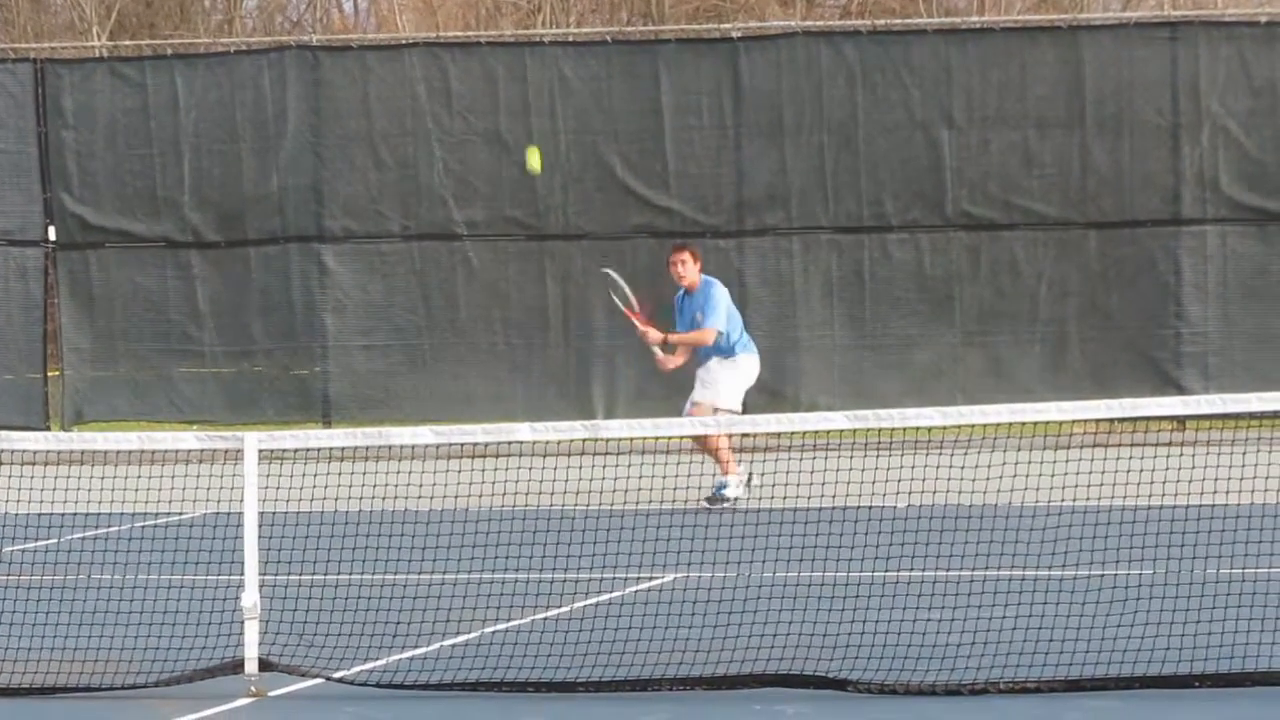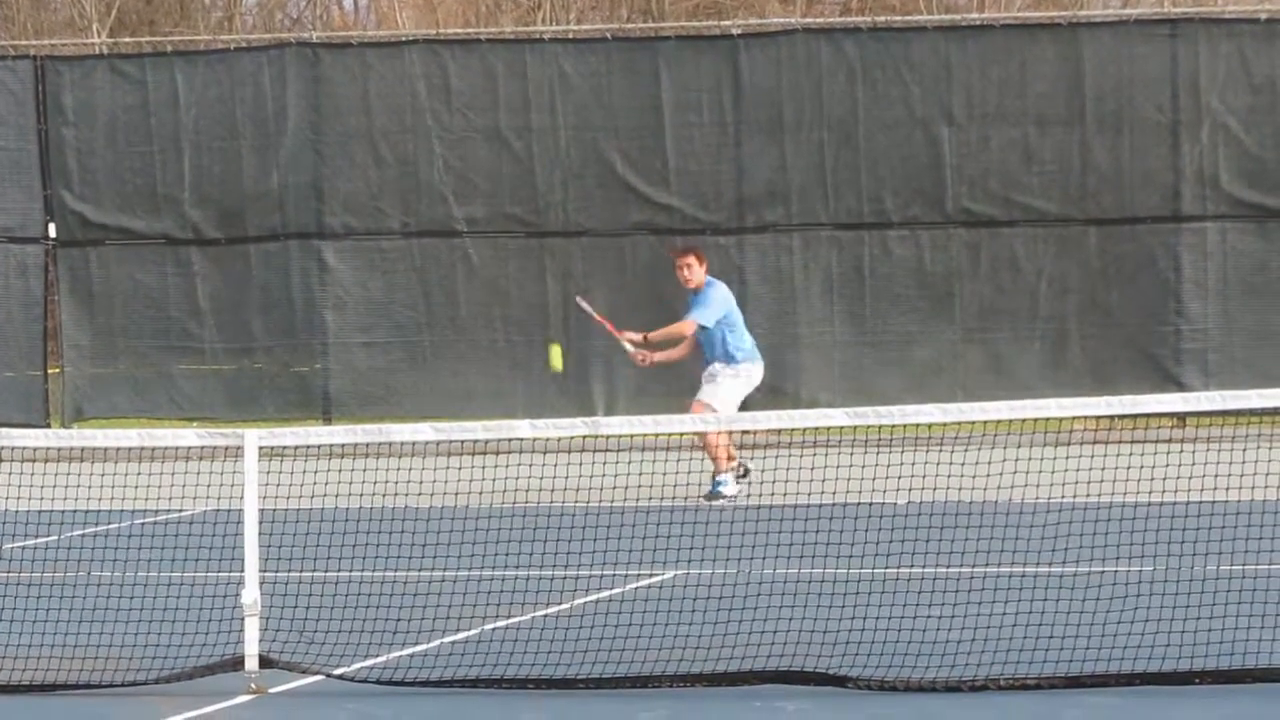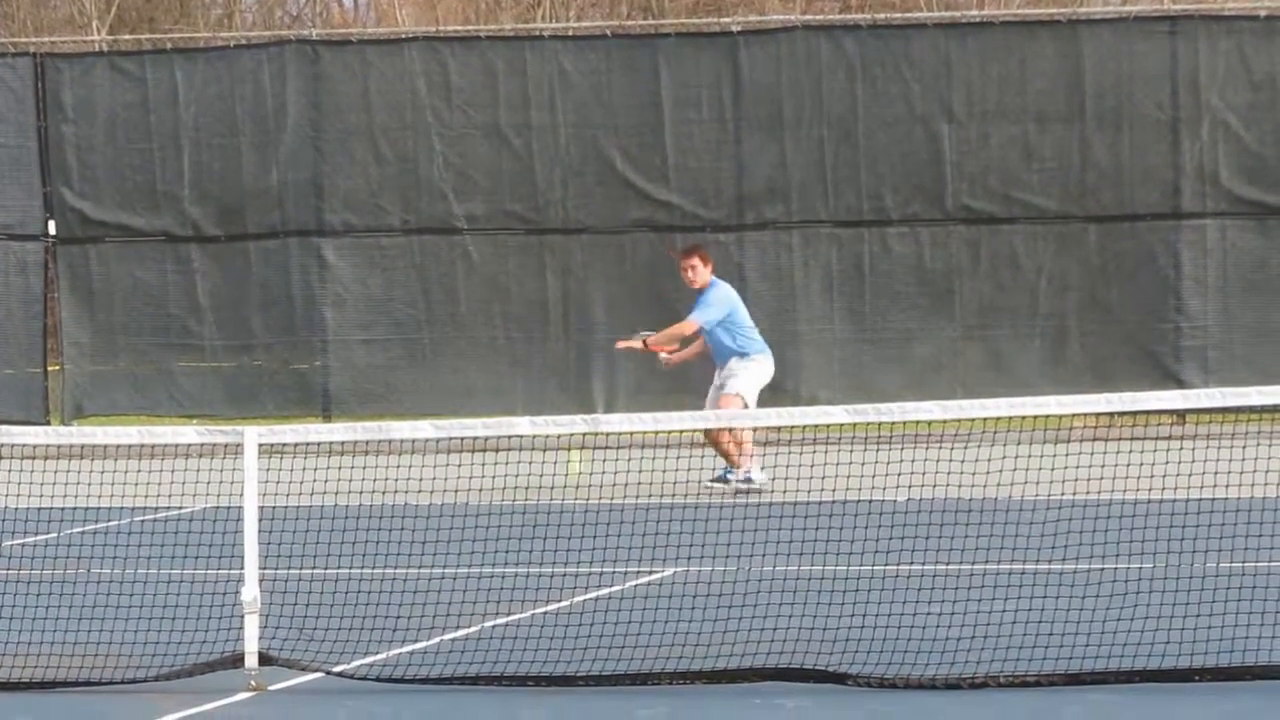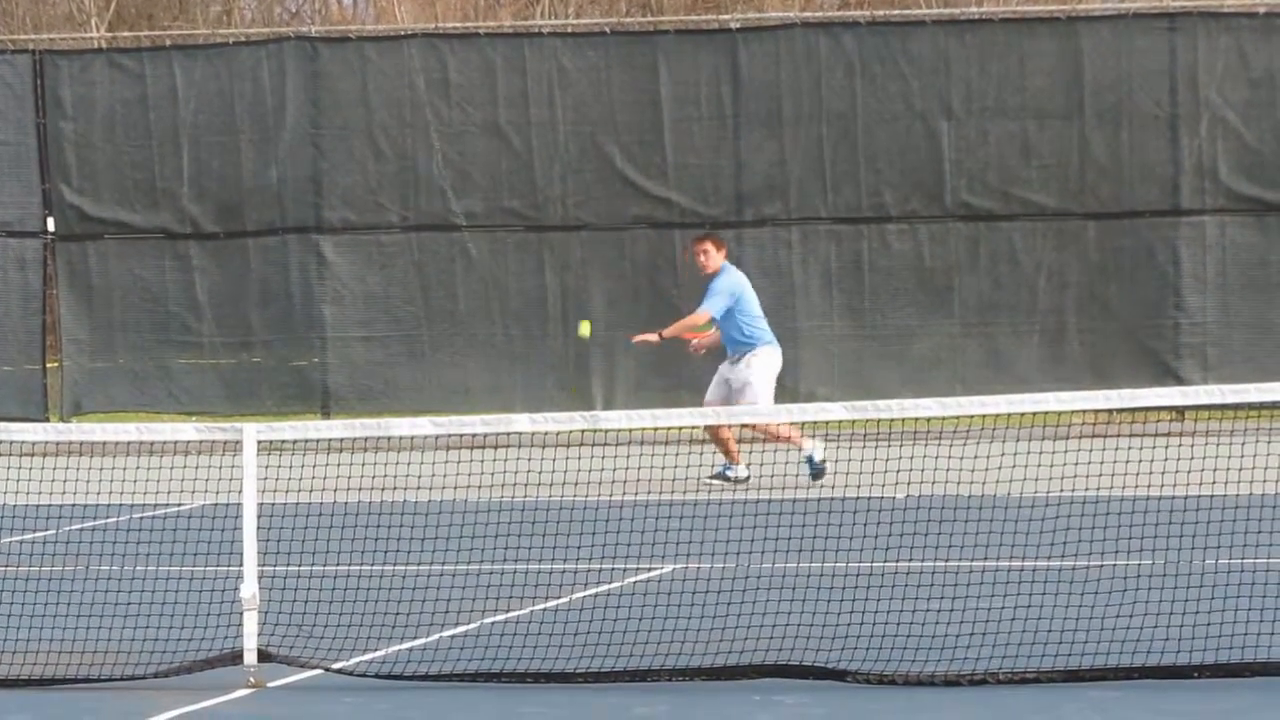
dt=0.2s
person 1, frame 1
left shoulder: (714, 291)
right shoulder: (681, 299)
left elbow: (707, 336)
right elbow: (687, 342)
left wrist: (663, 337)
right wrist: (673, 360)
left hip: (738, 360)
right hip: (711, 364)
left knee: (702, 418)
left ankle: (729, 483)
right ankle: (735, 475)
person 1, frame 2
left shoulder: (715, 292)
right shoulder: (695, 297)
left elbow: (686, 329)
right elbow: (690, 343)
left wrist: (645, 338)
right wrist: (654, 356)
left hip: (739, 367)
right hip: (721, 367)
left knee: (699, 414)
left ankle: (725, 480)
right ankle: (734, 464)
person 1, frame 3
left shoulder: (718, 293)
right shoulder: (706, 295)
left elbow: (686, 329)
left wrist: (644, 343)
right wrist: (678, 357)
left hip: (752, 361)
right hip: (730, 365)
left knee: (728, 408)
right knee: (712, 429)
left ankle: (751, 471)
right ankle: (736, 469)
person 1, frame 4
left shoulder: (727, 280)
right shoulder: (722, 280)
left elbow: (699, 319)
left wrist: (660, 336)
right wrist: (706, 342)
left hip: (760, 355)
right hip: (736, 359)
left knee: (756, 421)
left ankle: (809, 447)
right ankle: (736, 468)
